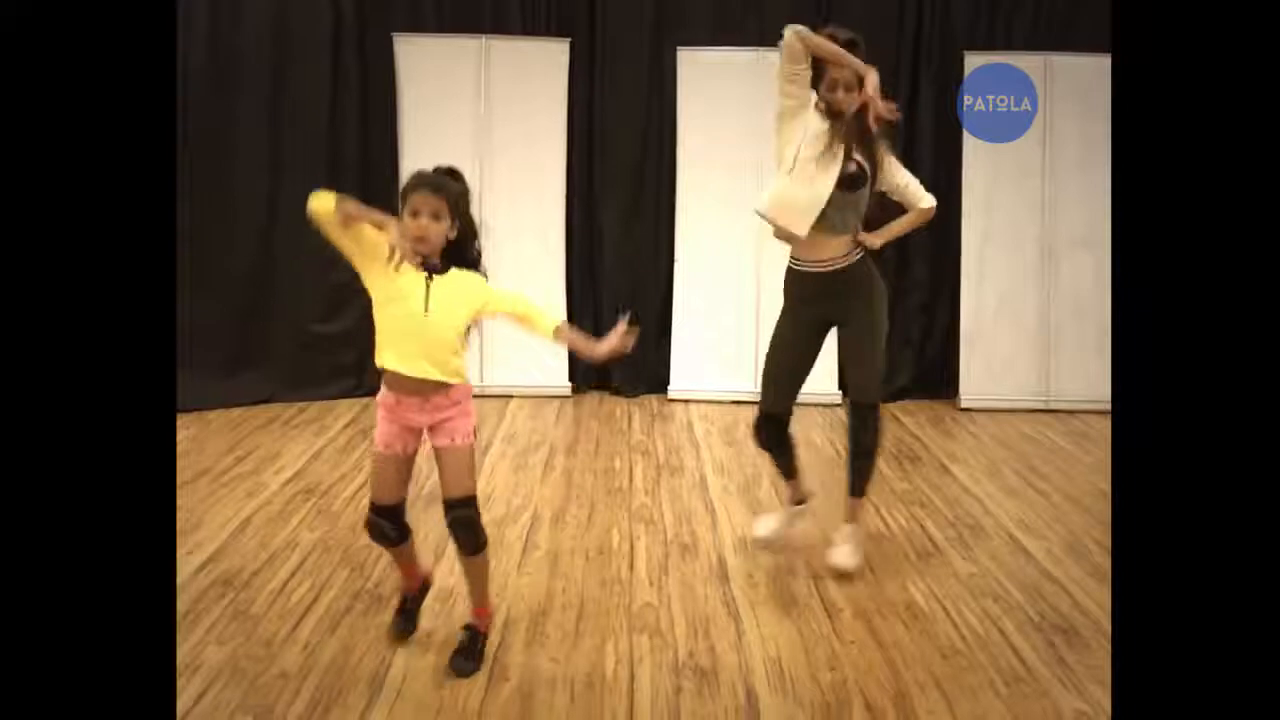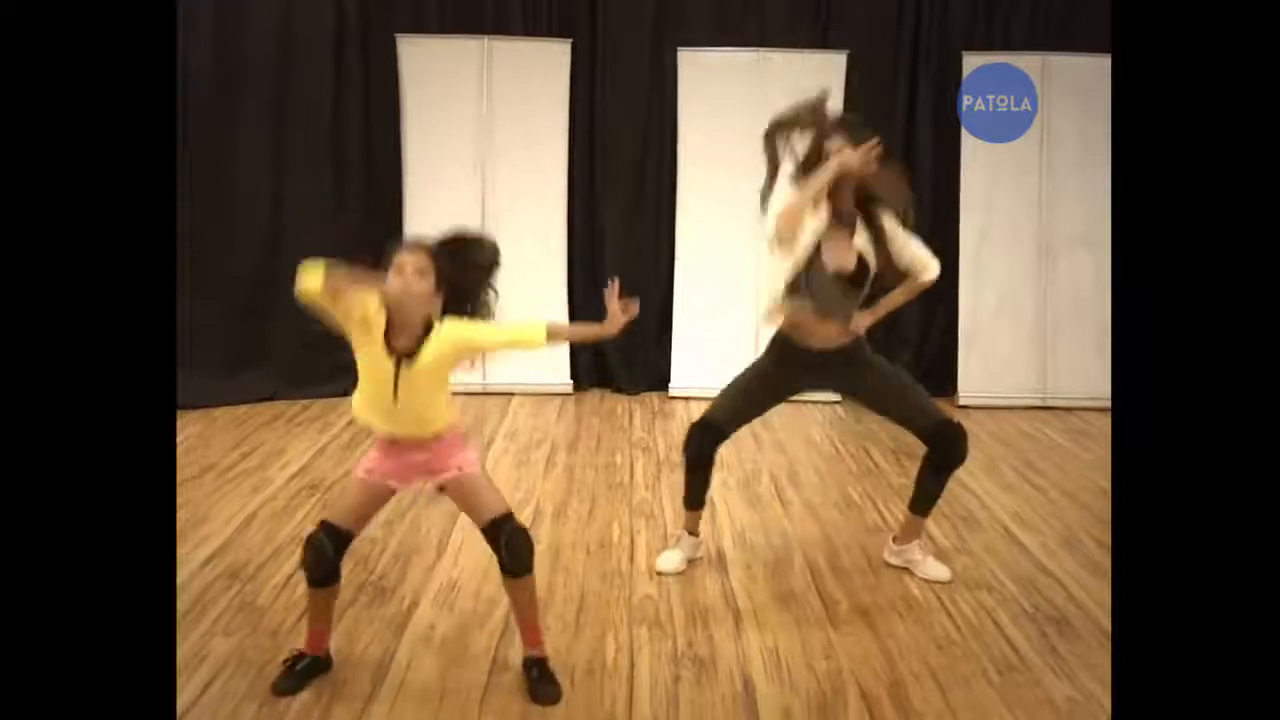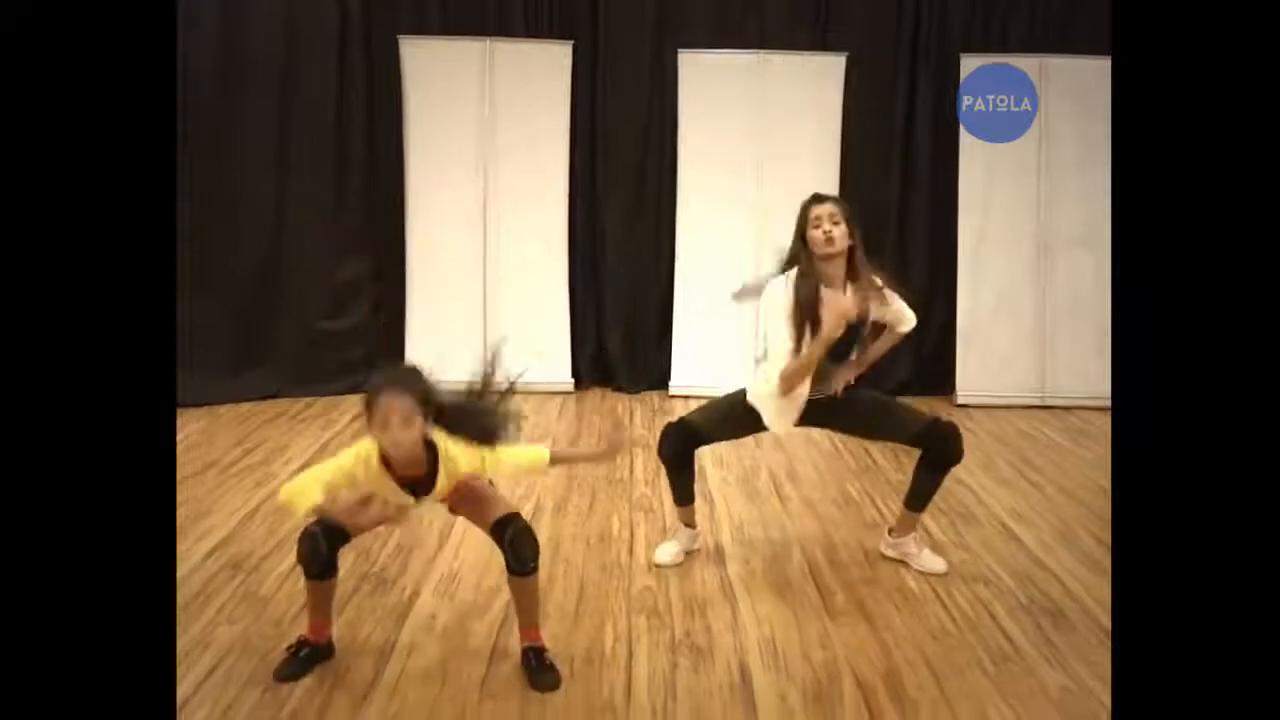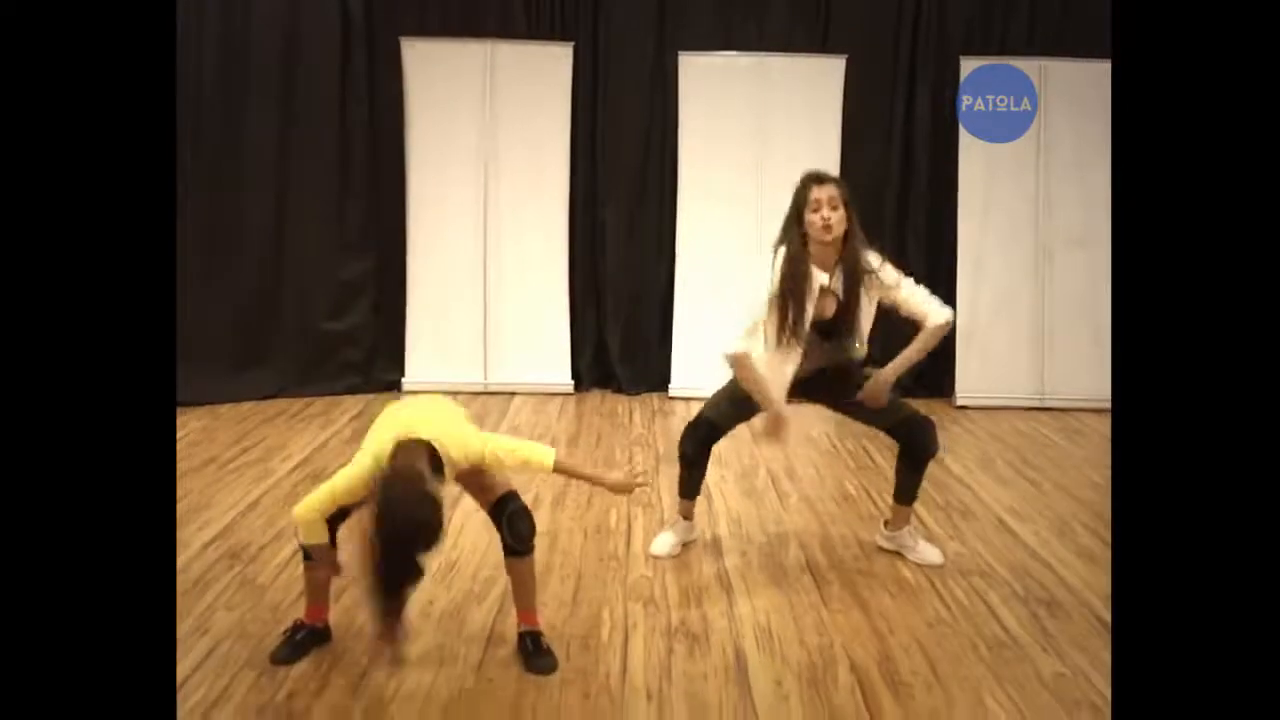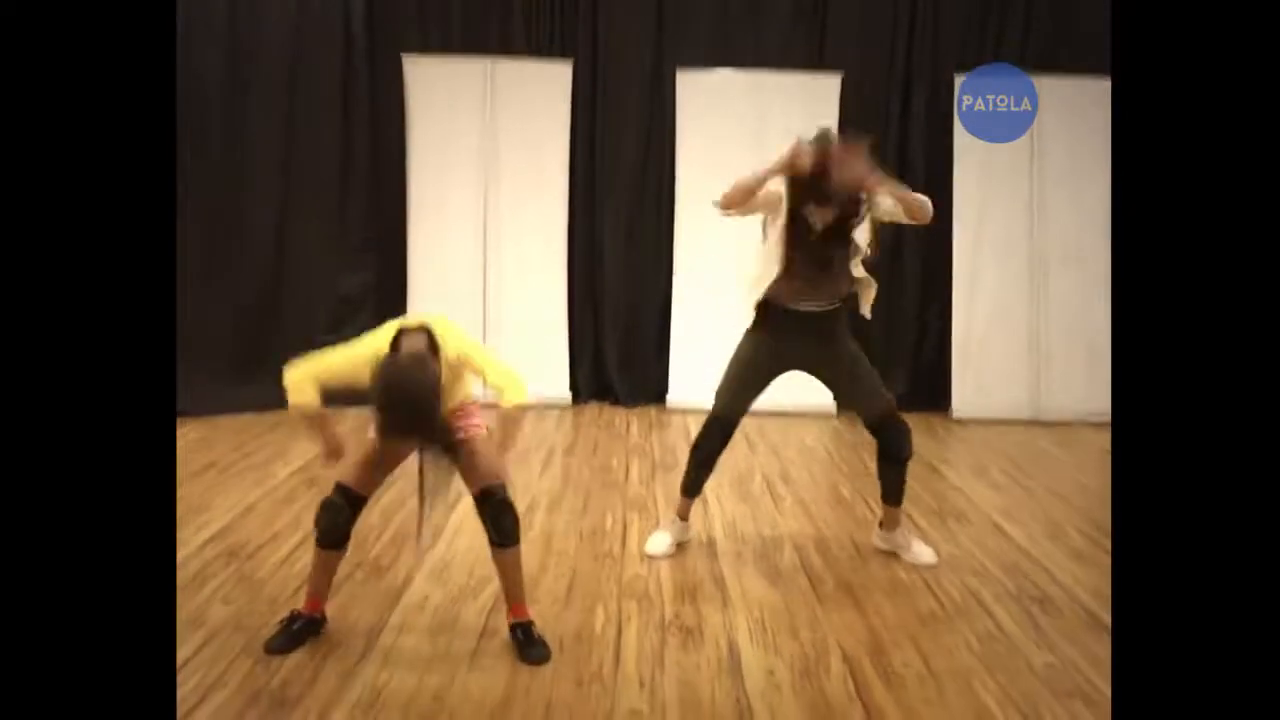
dt=0.2s
person 1, frame 1
left shoulder: (873, 150)
right shoulder: (801, 125)
left elbow: (925, 205)
right elbow: (793, 38)
left wrist: (877, 237)
right wrist: (864, 71)
left hip: (857, 287)
right hip: (804, 290)
left knee: (865, 405)
right knee: (770, 420)
left ankle: (851, 526)
right ankle: (794, 500)
person 1, frame 2
left shoulder: (879, 224)
right shoulder: (800, 215)
left elbow: (927, 271)
right elbow: (782, 229)
left wrist: (872, 314)
right wrist: (829, 169)
left hip: (850, 356)
right hip: (791, 353)
left knee: (950, 438)
right knee: (703, 434)
left ankle: (907, 542)
right ankle: (690, 537)
person 1, frame 3
left shoulder: (870, 289)
right shoulder: (786, 291)
left elbow: (904, 323)
right elbow: (786, 380)
left wrist: (856, 367)
right wrist: (829, 329)
left hip: (836, 399)
right hip: (781, 398)
left knee: (945, 440)
right knee: (675, 439)
left ankle: (901, 536)
right ankle: (687, 529)
person 1, frame 4
left shoulder: (870, 270)
right shoulder: (785, 273)
left elbow: (939, 319)
right elbow: (737, 351)
left wrist: (891, 372)
right wrist: (772, 408)
left hip: (838, 374)
right hip: (777, 371)
left knee: (919, 432)
right knee: (698, 433)
left ankle: (897, 528)
right ankle: (684, 522)
person 1, frame 5
left shoulder: (861, 203)
right shoulder: (784, 194)
left elbow: (922, 214)
right elbow: (727, 203)
left wrist: (880, 182)
right wrist: (781, 166)
left hip: (830, 333)
right hip: (774, 326)
left knee: (892, 430)
right knee: (720, 421)
left ankle: (891, 529)
right ankle: (679, 521)
person 2, frame 1
left shoulder: (467, 284)
right shoulder: (380, 258)
left elbow: (528, 312)
right elbow: (319, 207)
left wrist: (594, 348)
right wrist: (384, 224)
left hip: (449, 403)
right hip: (395, 401)
left knee: (462, 514)
right knee: (383, 517)
left ankle: (478, 624)
right ankle: (414, 584)
person 2, frame 2
left shoulder: (450, 337)
right shoulder: (364, 318)
left elbow: (529, 333)
right elbow: (308, 285)
left wrist: (600, 329)
right wrist: (372, 291)
left hip: (443, 446)
right hip: (390, 450)
left knee: (511, 538)
right knee: (323, 546)
left ankle: (535, 655)
right ankle: (315, 652)
person 2, frame 3
left shoulder: (455, 452)
right shoulder: (364, 457)
left elbow: (531, 457)
right elbow: (293, 492)
left wrist: (595, 454)
right wrist: (353, 516)
left hip: (455, 488)
left knee: (519, 538)
right knee: (316, 539)
left ankle: (532, 645)
right ankle: (316, 639)
person 2, frame 4
left shoulder: (464, 449)
right shoulder: (370, 468)
left elbow: (540, 455)
right elbow: (304, 515)
left wrist: (604, 480)
right wrist: (323, 562)
left hip: (448, 448)
right hip: (397, 440)
left knee: (516, 521)
right knee: (317, 525)
left ankle: (529, 630)
right ankle: (314, 622)
person 2, frame 5
left shoulder: (455, 348)
right shoulder: (370, 355)
left elbow: (514, 391)
right elbow: (298, 375)
left wrist: (496, 454)
right wrist: (327, 436)
left hip: (455, 414)
right hip: (399, 411)
left knee: (496, 503)
right knee: (339, 506)
left ankle: (519, 621)
right ankle: (310, 613)
